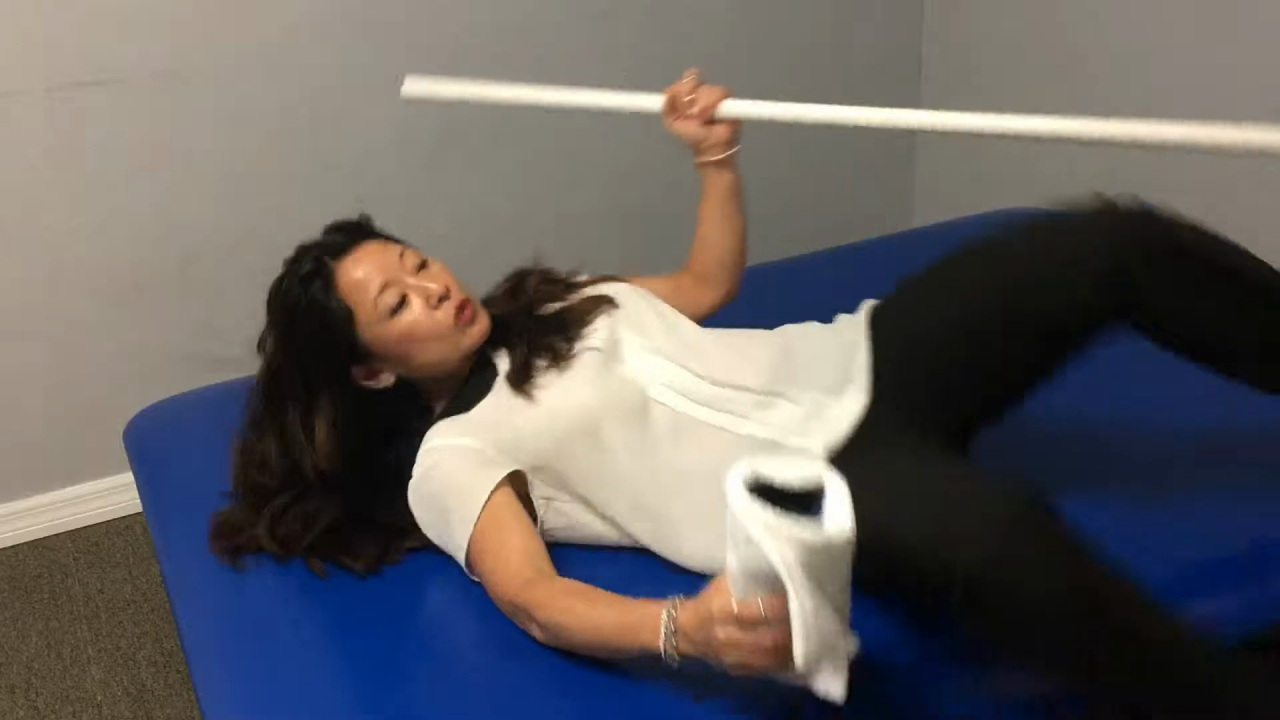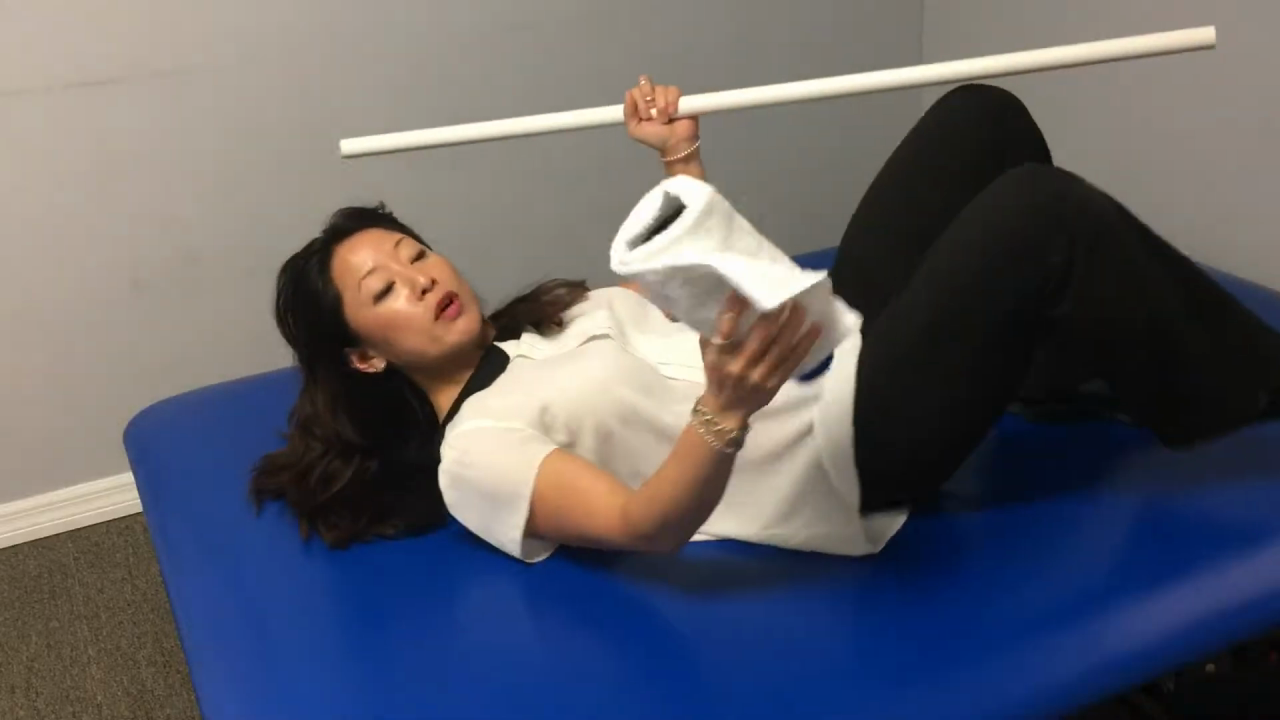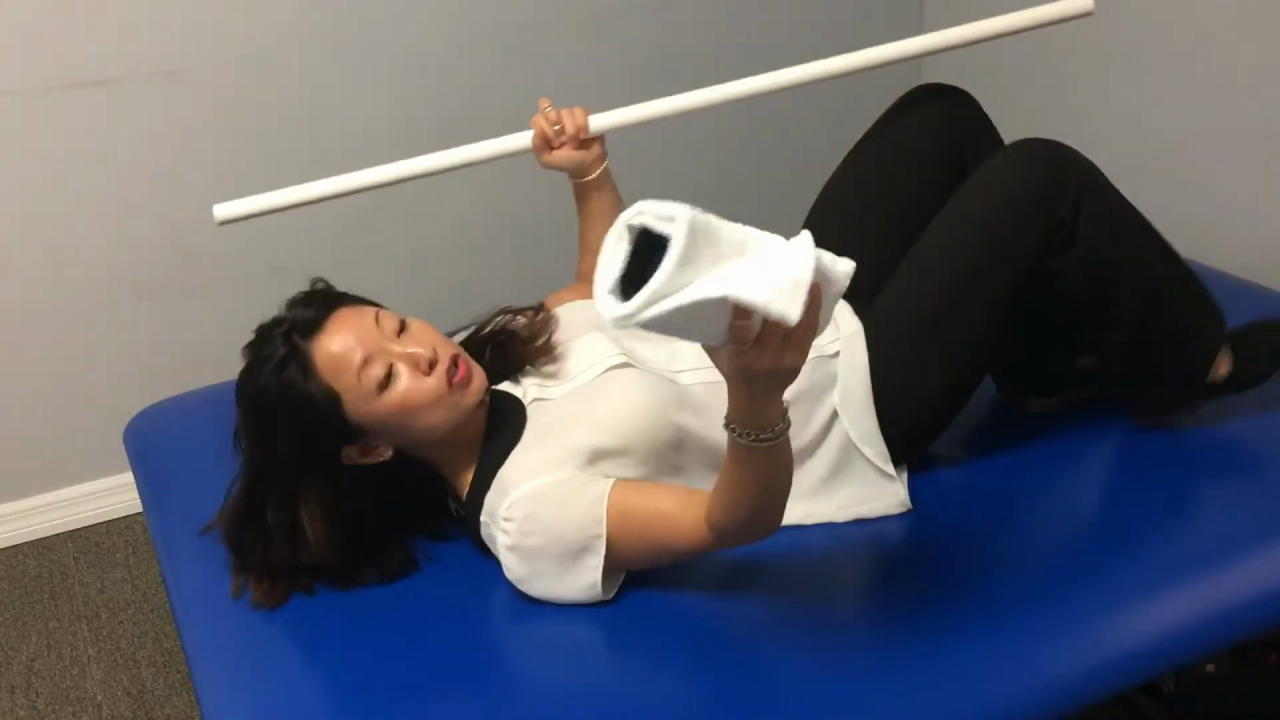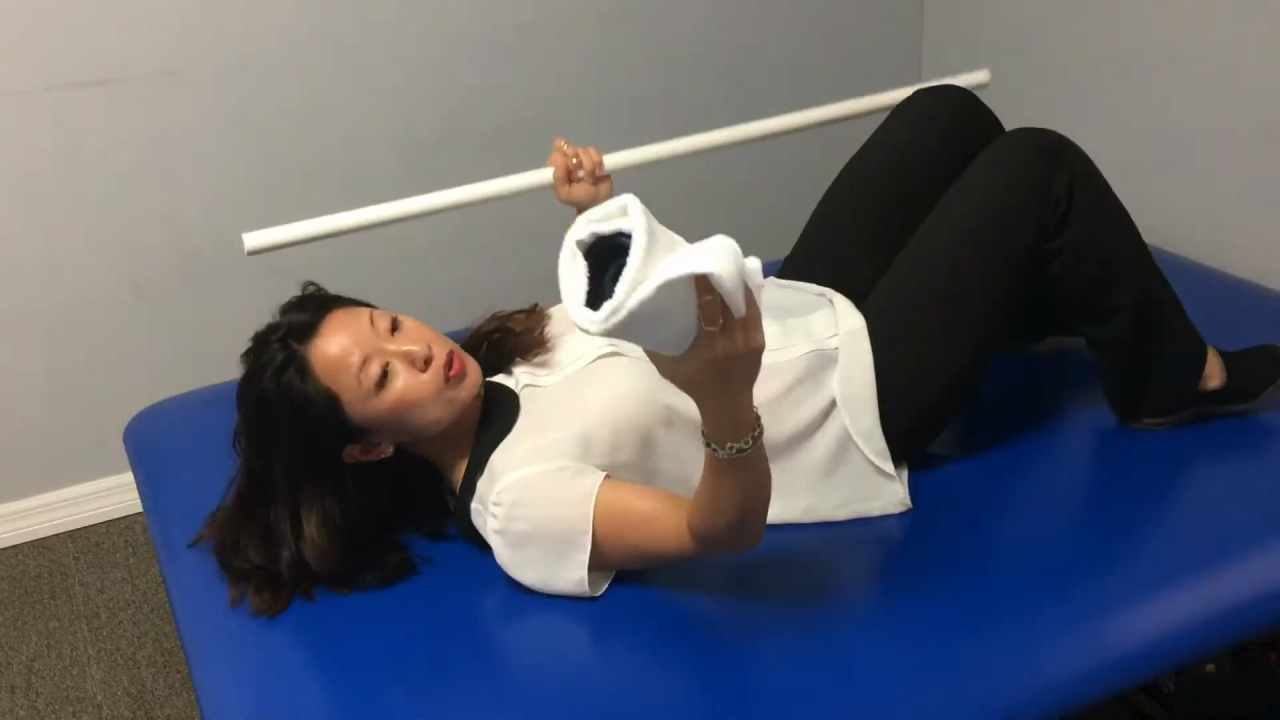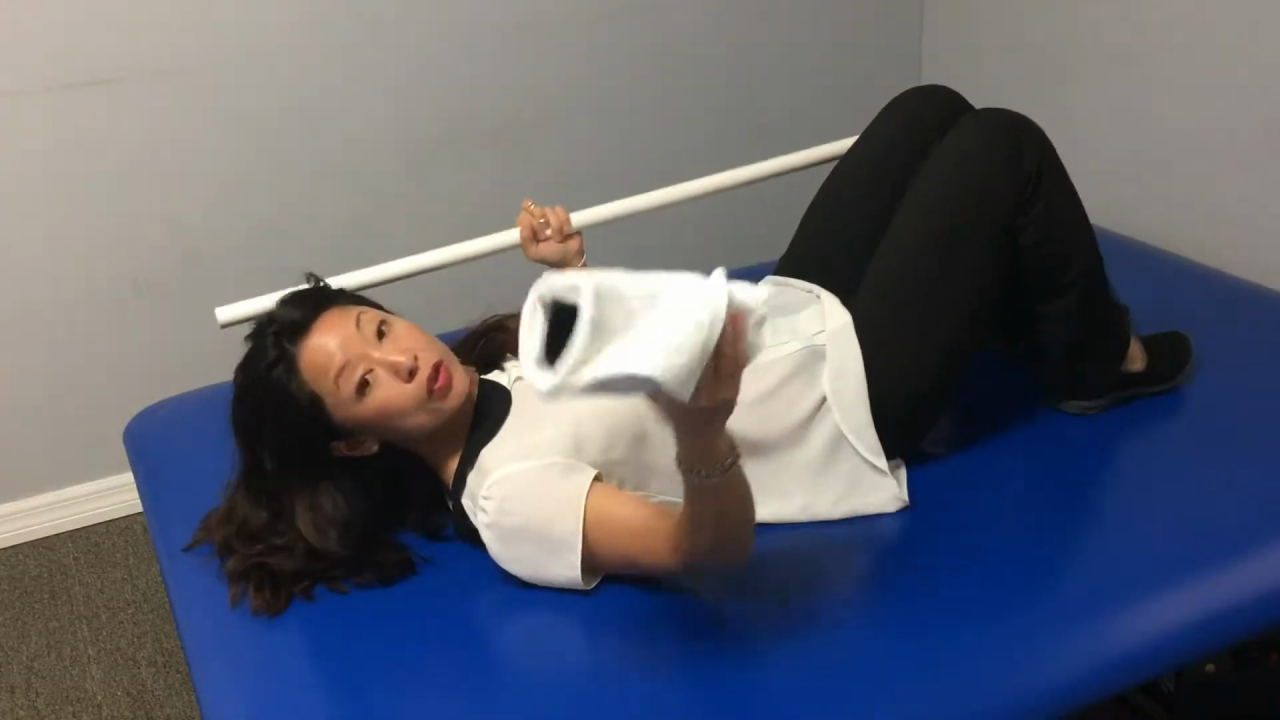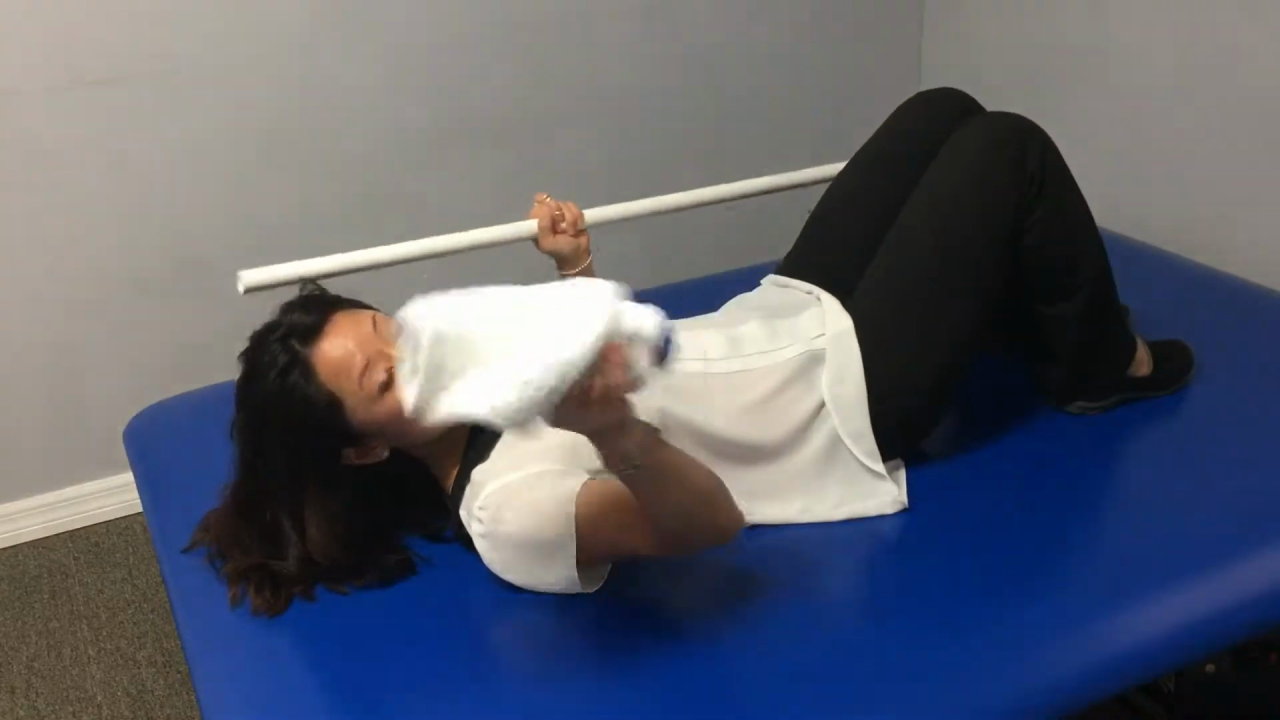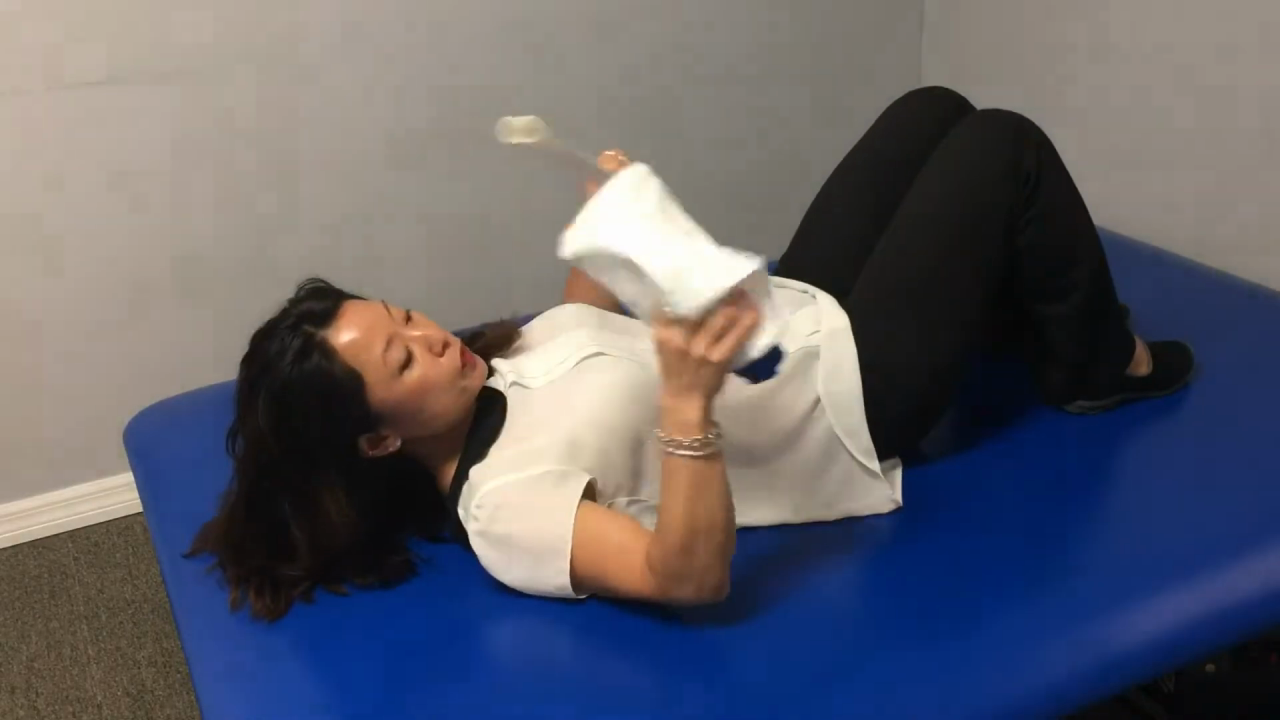
dt=0.5s
person 1, frame 1
left shoulder: (550, 307)
right shoulder: (451, 458)
left elbow: (710, 284)
right elbow: (538, 603)
left wrist: (714, 158)
right wrist: (683, 630)
left hip: (855, 368)
left knee: (1108, 240)
right knee: (995, 530)
person 1, frame 2
left shoulder: (529, 319)
right shoulder: (472, 455)
right elbow: (644, 521)
left wrist: (681, 156)
right wrist: (729, 409)
left hip: (839, 340)
right hip: (849, 451)
left knee: (983, 118)
right knee: (1041, 211)
left ankle: (1057, 362)
person 1, frame 3
left shoulder: (487, 354)
right shoulder: (525, 514)
left elbow: (605, 287)
right elbow: (735, 521)
left wrist: (590, 177)
right wrist: (755, 396)
left hip: (814, 319)
right hip: (859, 405)
left knee: (942, 114)
right knee: (1044, 180)
left ankle: (1052, 363)
right ankle: (1193, 360)
person 1, frame 4
left shoulder: (487, 360)
right shoulder: (516, 503)
right elbow: (724, 528)
left wrist: (594, 216)
right wrist: (727, 404)
left hip: (804, 315)
right hip: (864, 398)
left knee: (949, 114)
right knee: (1040, 167)
left ankle: (1045, 305)
right ankle: (1167, 379)
person 1, frame 5
left shoulder: (483, 365)
right shoulder: (505, 497)
right elbow: (713, 545)
left wrist: (567, 270)
right wrist: (702, 431)
left hip: (796, 315)
right hip: (856, 393)
left knee: (931, 110)
right knee: (1002, 144)
left ankle: (1013, 311)
right ankle: (1098, 363)
person 1, frame 6
right shoulder: (504, 510)
right elbow: (713, 519)
left wrist: (573, 269)
right wrist: (605, 426)
left hip: (793, 315)
right hip: (858, 396)
left knee: (947, 114)
right knee: (1009, 151)
left ankle: (1038, 321)
right ankle: (1097, 369)
person 1, frame 7
left shoulder: (482, 372)
right shoulder: (501, 508)
right elbow: (693, 577)
right wrist: (686, 404)
left hip: (798, 314)
right hip: (854, 393)
left knee: (934, 110)
right knee: (1003, 145)
left ankle: (1035, 328)
right ankle: (1097, 366)
